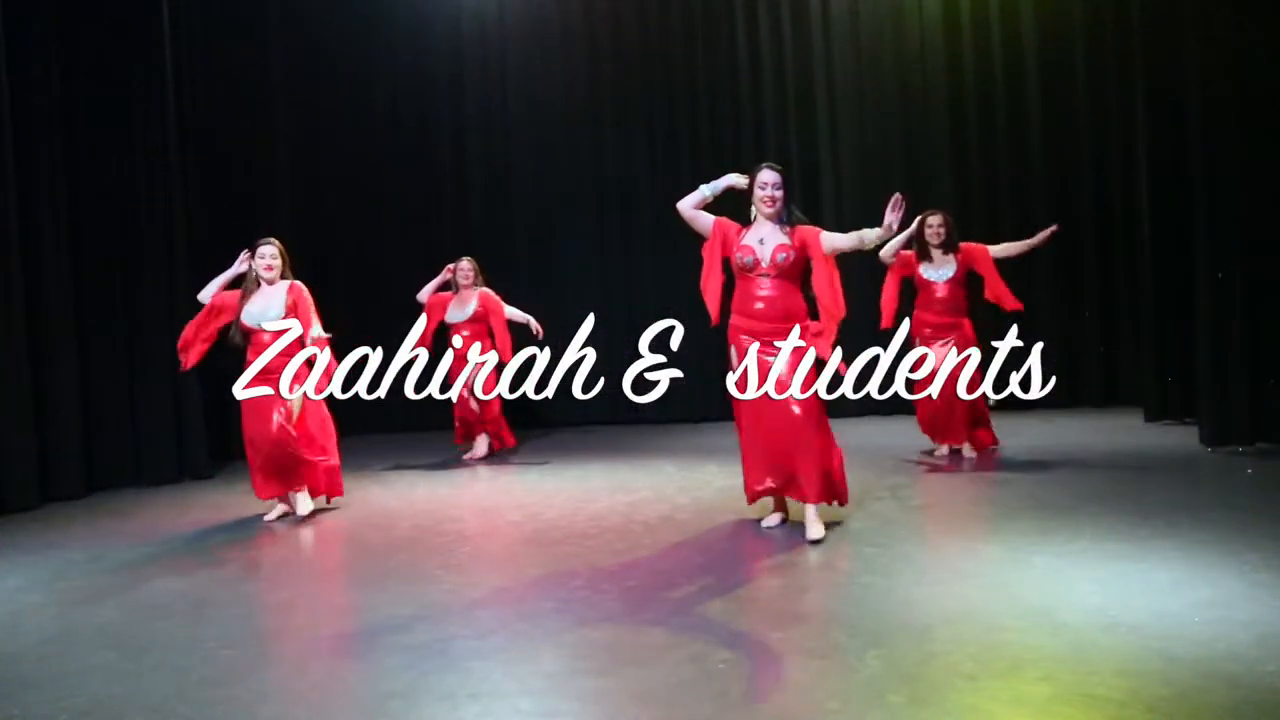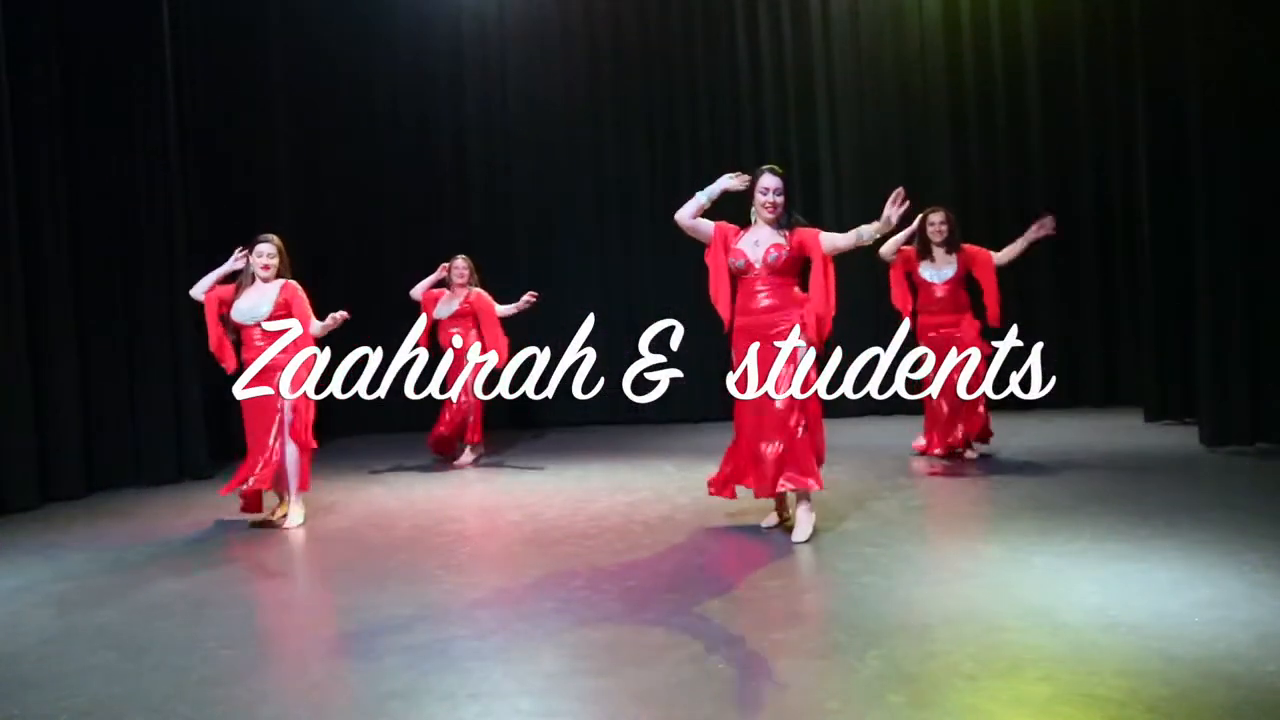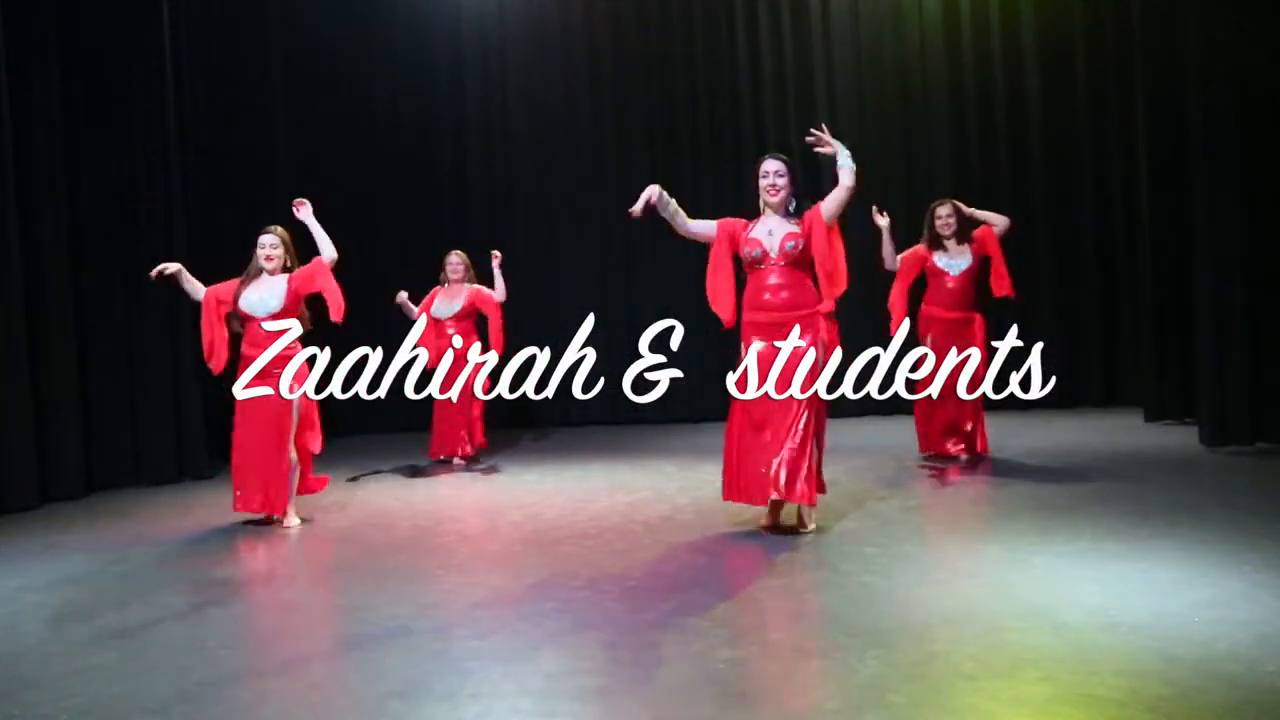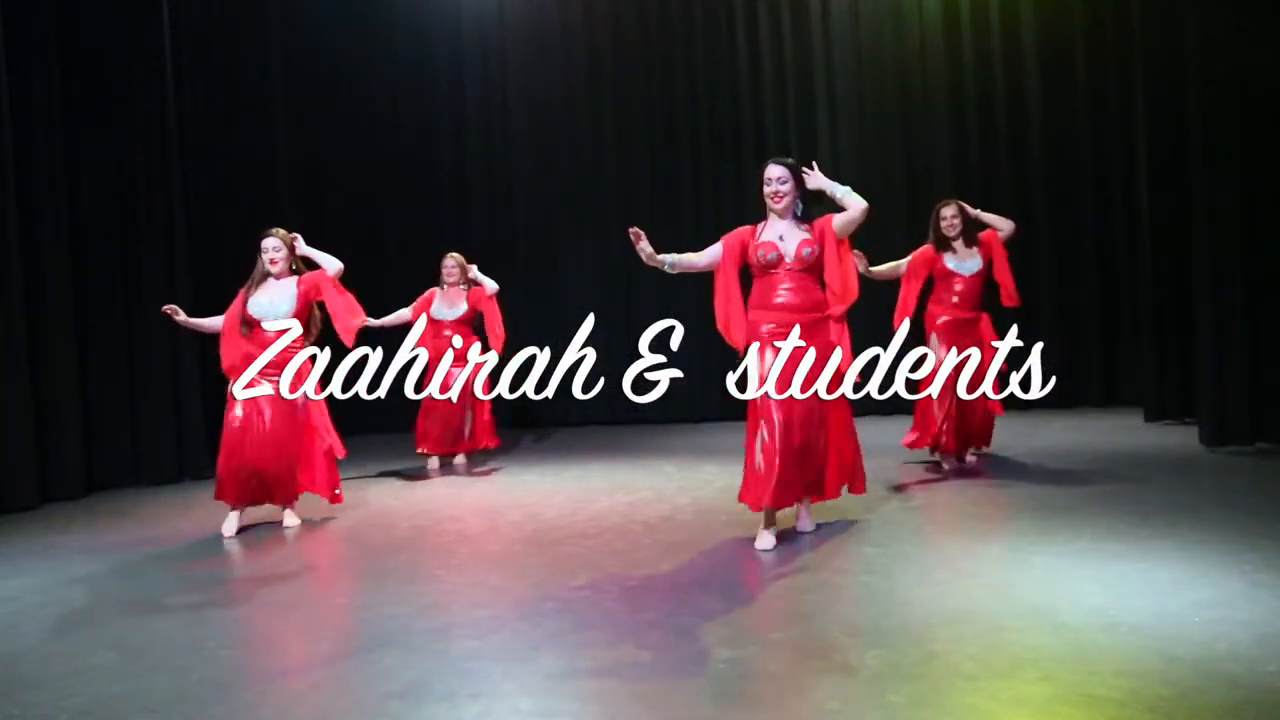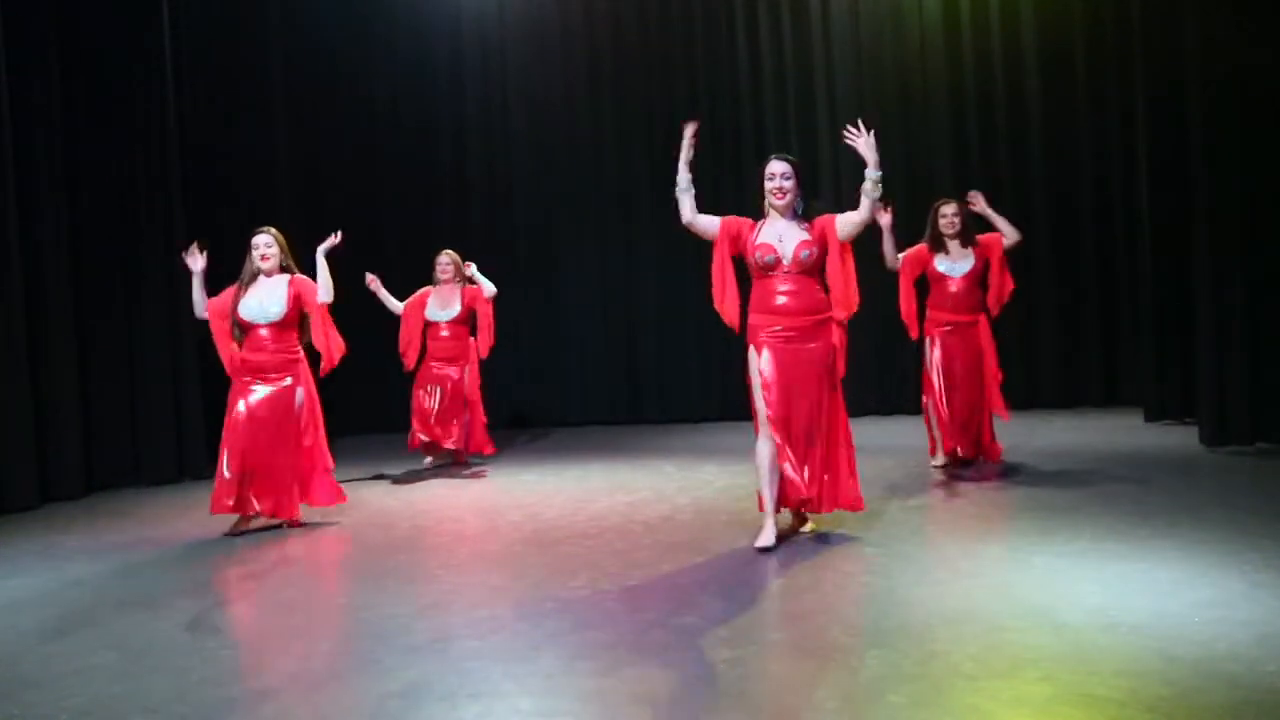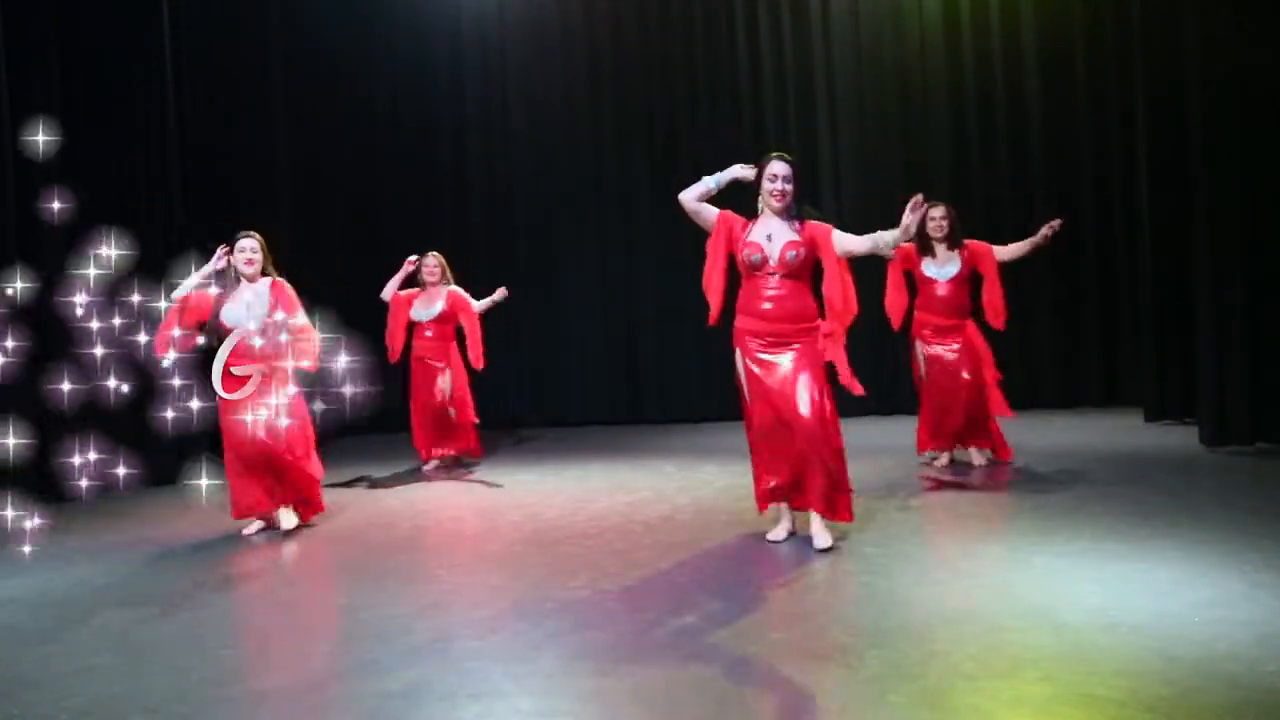
dt=0.4s
person 1, frame 1
left shoulder: (800, 236)
right shoulder: (731, 233)
left elbow: (847, 240)
right elbow: (684, 208)
left wrist: (881, 232)
right wrist: (724, 183)
left hip: (792, 338)
right hip: (747, 338)
left knee: (800, 417)
right knee: (758, 421)
left ankle: (812, 508)
right ankle: (778, 500)
person 1, frame 2
left shoulder: (800, 238)
right shoulder: (732, 236)
left elbow: (845, 240)
right elbow: (683, 218)
left wrist: (880, 227)
right wrist: (719, 187)
left hip: (791, 332)
right hip: (750, 337)
left knee: (789, 410)
right knee: (758, 419)
left ankle: (803, 507)
right ankle: (777, 502)
person 1, frame 3
left shoulder: (810, 222)
right shoulder: (739, 230)
left elbow: (848, 185)
right elbow: (687, 227)
left wrist: (837, 150)
right wrist: (659, 199)
left hip: (804, 330)
right hip: (759, 333)
left knee: (801, 413)
right knee: (757, 415)
left ankle: (803, 503)
right ankle: (771, 500)
person 1, frame 4
left shoulder: (819, 229)
right shoulder: (748, 236)
left elbow: (860, 209)
right elbow: (701, 259)
left wrist: (825, 185)
right wrist: (656, 258)
left hip: (815, 334)
right hip: (769, 337)
left knee: (812, 422)
right knee: (770, 421)
left ankle: (804, 503)
right ankle: (766, 518)
person 1, frame 5
left shoulder: (820, 228)
right shoulder: (744, 231)
left elbow: (865, 213)
right elbow: (689, 218)
left wrist: (869, 161)
right wrist: (684, 161)
left hip: (814, 336)
right hip: (766, 338)
left knee: (810, 421)
right knee: (769, 421)
left ankle: (801, 508)
right ankle: (769, 518)
person 1, frame 6
left shoulder: (810, 232)
right shoulder: (737, 228)
left elbow: (860, 244)
right elbow: (687, 200)
left wrist: (900, 235)
right wrist: (730, 175)
left hip: (801, 341)
right hip: (753, 341)
left knee: (810, 423)
right knee: (766, 428)
left ankle: (818, 515)
right ankle: (784, 514)
person 2, frame 1
left shoulder: (294, 289)
right shoulder: (243, 296)
left elbow: (313, 326)
right elbow: (204, 298)
left wrist: (318, 342)
right wrist: (233, 272)
left hip: (291, 373)
right hip: (256, 378)
left knee: (279, 432)
right knee: (258, 439)
left ankle: (300, 489)
right ankle: (283, 498)
person 2, frame 2
left shoulder: (289, 289)
right shoulder: (237, 292)
left elbow: (311, 329)
right elbow: (196, 294)
left wrist: (330, 324)
right wrist: (229, 268)
left hip: (286, 371)
right hip: (254, 377)
left knee: (283, 432)
right knee: (263, 440)
left ankle: (296, 502)
right ankle: (282, 501)
person 2, frame 3
left shoulder: (295, 282)
right shoulder: (242, 285)
left elbow: (329, 257)
right elbow: (204, 295)
left wrist: (309, 221)
right wrist: (180, 273)
left hip: (287, 374)
right hip: (252, 375)
left knee: (284, 440)
right knee: (255, 439)
left ankle: (288, 507)
right ankle: (266, 501)
person 2, frame 4
left shoulder: (304, 283)
right shoulder: (251, 290)
left elbow: (336, 268)
right elbow: (225, 323)
left wrist: (306, 250)
right wrist: (187, 320)
left hip: (291, 374)
right hip: (253, 375)
left knee: (289, 443)
right knee: (241, 440)
left ankle: (288, 505)
right ankle: (236, 506)
person 2, frame 5
left shoulder: (296, 285)
right shoulder: (241, 290)
left elbow: (324, 298)
right elbow: (203, 311)
left wrist: (322, 258)
right wrist: (198, 275)
left hip: (288, 375)
right hip: (249, 378)
left knee: (287, 442)
right knee: (243, 443)
left ankle: (288, 508)
right ankle: (247, 511)
person 2, frame 6
left shoulder: (277, 287)
right shoulder: (220, 295)
left elbow: (300, 324)
right elbow: (179, 300)
left wrist: (289, 326)
right wrist: (209, 269)
left hip: (271, 378)
right hip: (233, 383)
left knee: (274, 442)
right knee: (240, 450)
left ankle: (286, 504)
right ankle: (263, 512)
person 3, frame 1
left shoulder: (963, 253)
right shoulder: (912, 259)
left elbow: (998, 250)
right elbow: (885, 256)
left wrist: (1035, 241)
right wrist: (909, 232)
left hip: (956, 328)
right hip: (925, 328)
left knee: (962, 381)
right knee: (932, 383)
left ankle: (967, 438)
right ankle: (942, 439)
person 3, frame 2
left shoulder: (965, 253)
right shoulder: (913, 255)
left elbow: (1000, 258)
right elbow: (884, 253)
left wrist: (1029, 237)
right wrist: (912, 229)
left hip: (961, 326)
right hip: (929, 329)
left knee: (967, 379)
right knee: (939, 384)
left ankle: (967, 439)
right ankle: (941, 441)
person 3, frame 3
left shoulder: (975, 242)
right shoulder: (925, 251)
left elbow: (1004, 223)
right elbow: (892, 264)
left wrist: (970, 211)
right wrist: (885, 231)
left hip: (966, 323)
right hip: (935, 323)
left knee: (967, 382)
right knee: (935, 382)
left ankle: (963, 443)
right ankle: (937, 442)
person 3, frame 4
left shoulder: (981, 244)
right shoulder: (932, 251)
left elbow: (1009, 227)
right elbow: (900, 267)
left wrist: (975, 214)
right wrist: (869, 271)
left hip: (974, 323)
right hip: (942, 323)
left knee: (971, 385)
right knee: (944, 380)
left ankle: (965, 445)
right ankle: (942, 445)
person 3, frame 5
left shoulder: (979, 245)
right shoulder: (926, 251)
left elbow: (1013, 238)
right elbow: (893, 263)
left wrist: (987, 212)
right wrist: (887, 230)
left hip: (973, 328)
right hip: (938, 328)
left knee: (971, 386)
right knee: (937, 386)
left ankle: (970, 447)
right ankle: (941, 448)
person 3, frame 6
left shoulder: (968, 250)
right shoulder: (915, 252)
left elbow: (1007, 252)
left wrist: (1039, 237)
left hip: (960, 330)
right hip: (926, 332)
left knee: (969, 385)
right knee: (934, 391)
left ankle: (975, 443)
right ankle: (943, 448)
person 4, frame 1
left shoulder: (484, 295)
right shoulder: (448, 299)
left elbow: (505, 310)
right elbow: (422, 298)
left wrist: (529, 320)
right wrist: (441, 278)
left hip: (480, 354)
right hip: (458, 356)
left knee: (464, 393)
right knee: (464, 399)
left ankle: (483, 435)
right ankle: (474, 438)
person 4, frame 2
left shoulder: (476, 295)
right shoulder: (441, 295)
left elbow: (496, 311)
right elbow: (415, 294)
left wrist: (518, 305)
right wrist: (437, 275)
left hip: (470, 353)
right hip: (452, 355)
left knee: (467, 396)
right knee: (456, 400)
left ankle: (472, 447)
right ankle: (474, 444)
person 4, frame 3
left shoulder: (475, 291)
right shoulder: (437, 293)
left elbow: (499, 298)
right elbow: (418, 314)
left wrist: (496, 270)
right wrist: (404, 303)
left hip: (467, 355)
right hip: (444, 357)
left knee: (463, 401)
right knee: (445, 402)
left ankle: (462, 450)
right ankle: (452, 446)
person 4, frame 4
left shoulder: (473, 294)
right shoulder: (433, 294)
left elbow: (493, 289)
right elbow: (409, 313)
left wrist: (476, 275)
right wrist: (379, 322)
left hip: (464, 358)
right hip: (439, 358)
left knee: (462, 403)
right knee: (435, 404)
left ankle: (461, 451)
right ankle: (433, 453)
person 4, frame 5
left shoulder: (467, 291)
right shoulder: (426, 294)
left elbow: (491, 292)
right elbow: (400, 309)
left wrist: (473, 274)
right wrist: (379, 290)
left hip: (462, 358)
right hip: (434, 360)
left knee: (461, 403)
right knee: (426, 402)
left ankle: (461, 451)
right ankle: (434, 450)
person 4, frame 6
left shoulder: (452, 292)
right shoulder: (414, 295)
left elbow: (475, 306)
right elbow: (387, 296)
left wrist: (493, 299)
right wrist: (404, 272)
left hip: (445, 357)
right hip: (420, 360)
left knee: (444, 401)
right knee: (424, 407)
left ankle: (458, 446)
right ankle: (436, 454)
